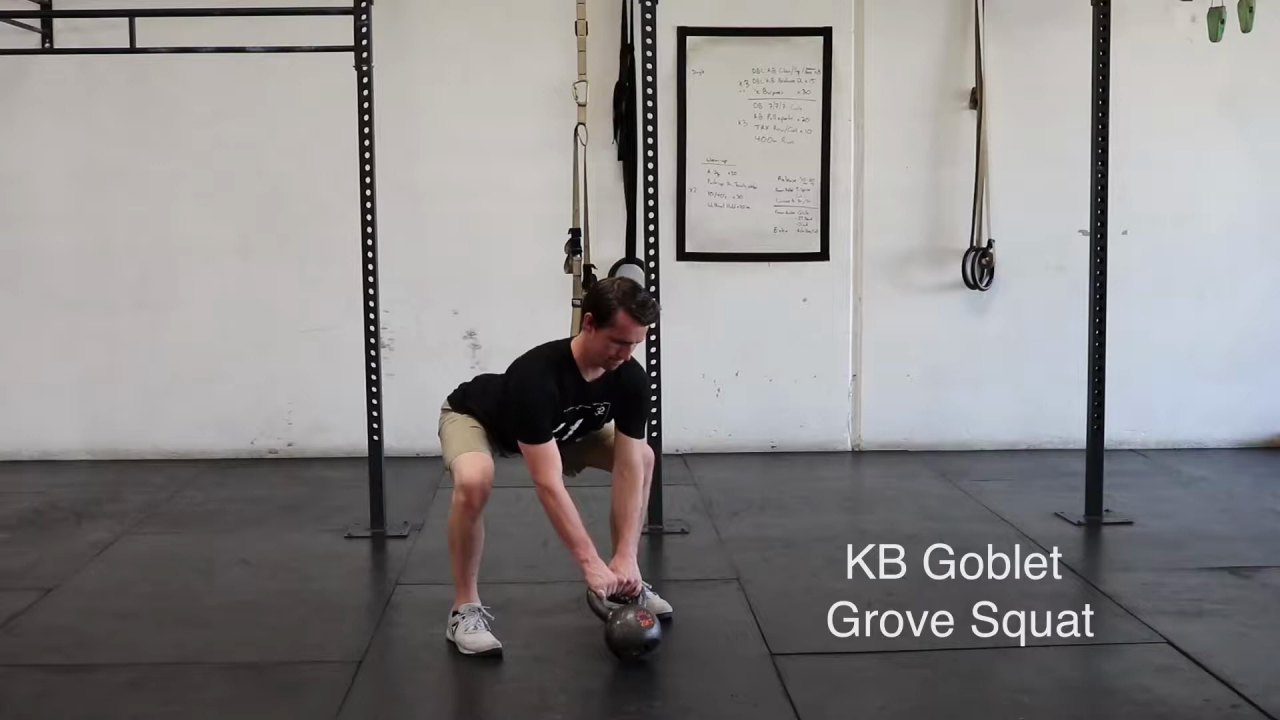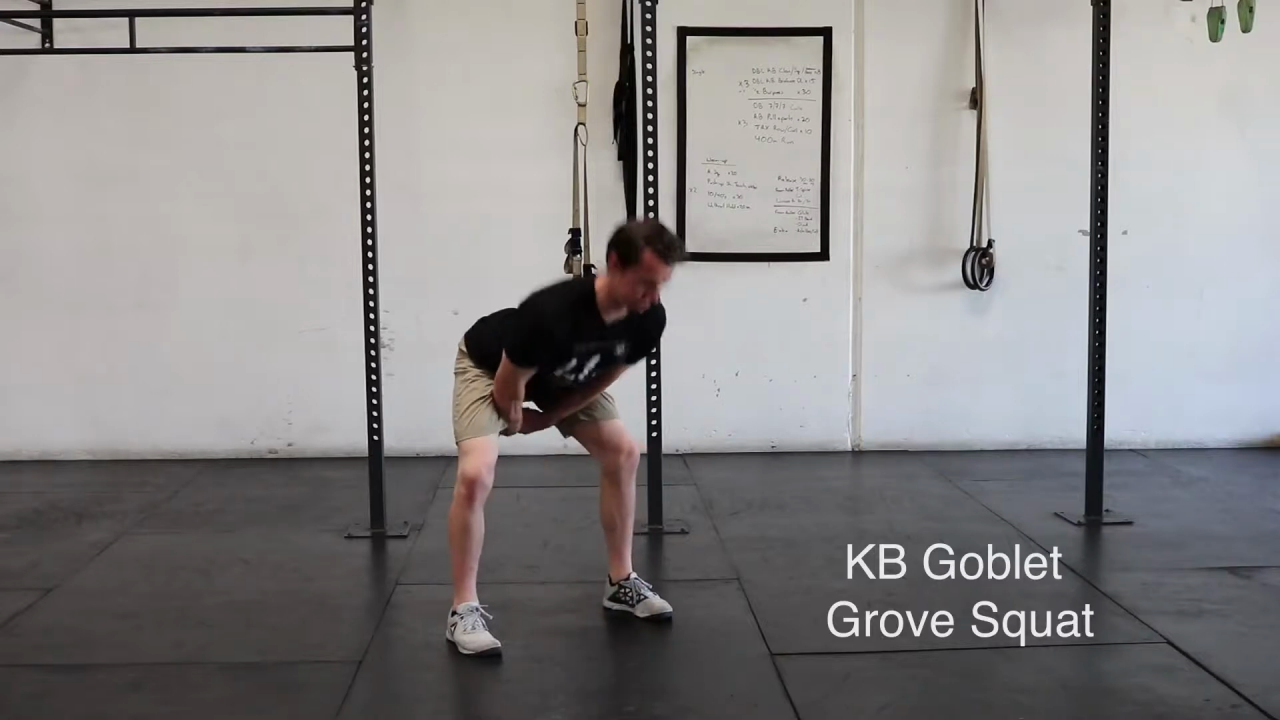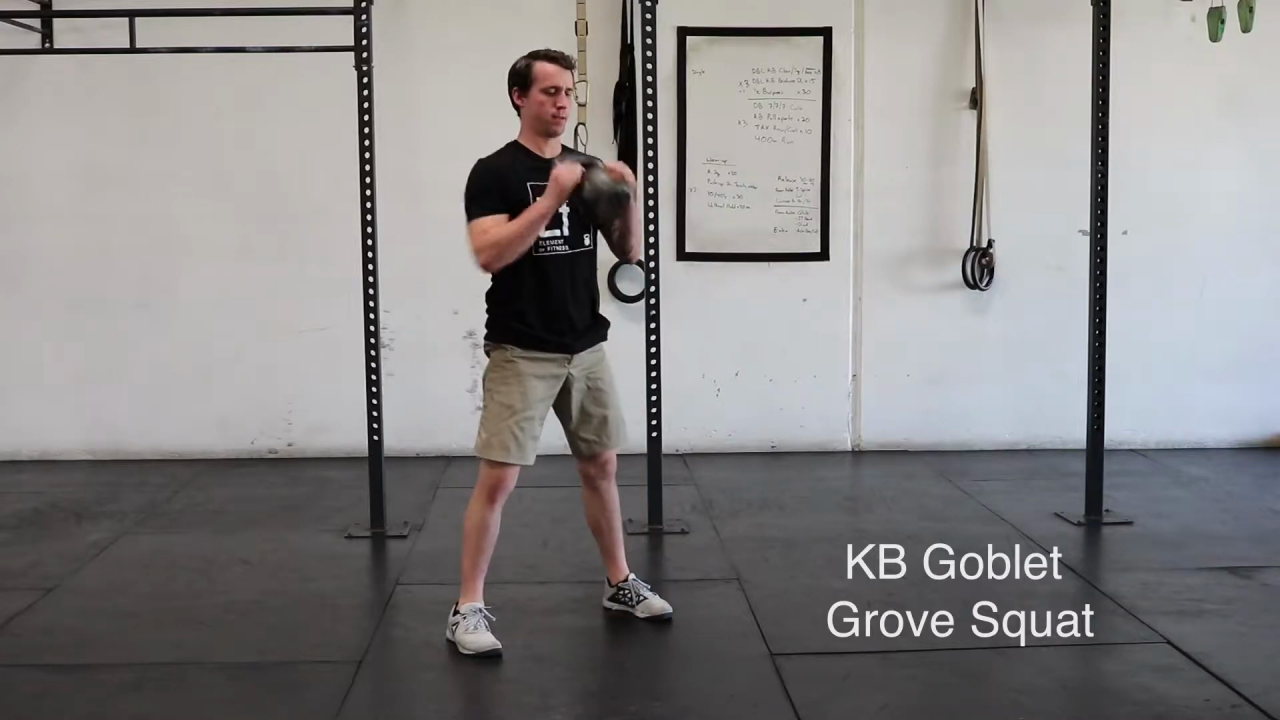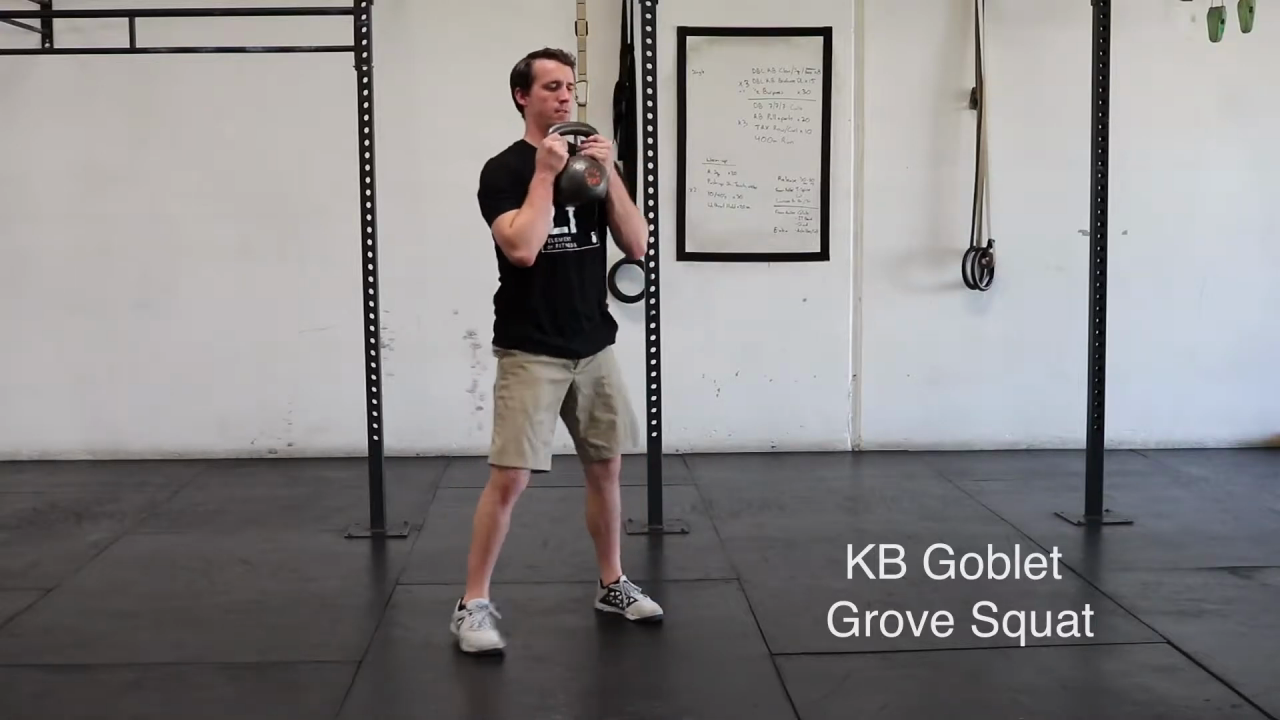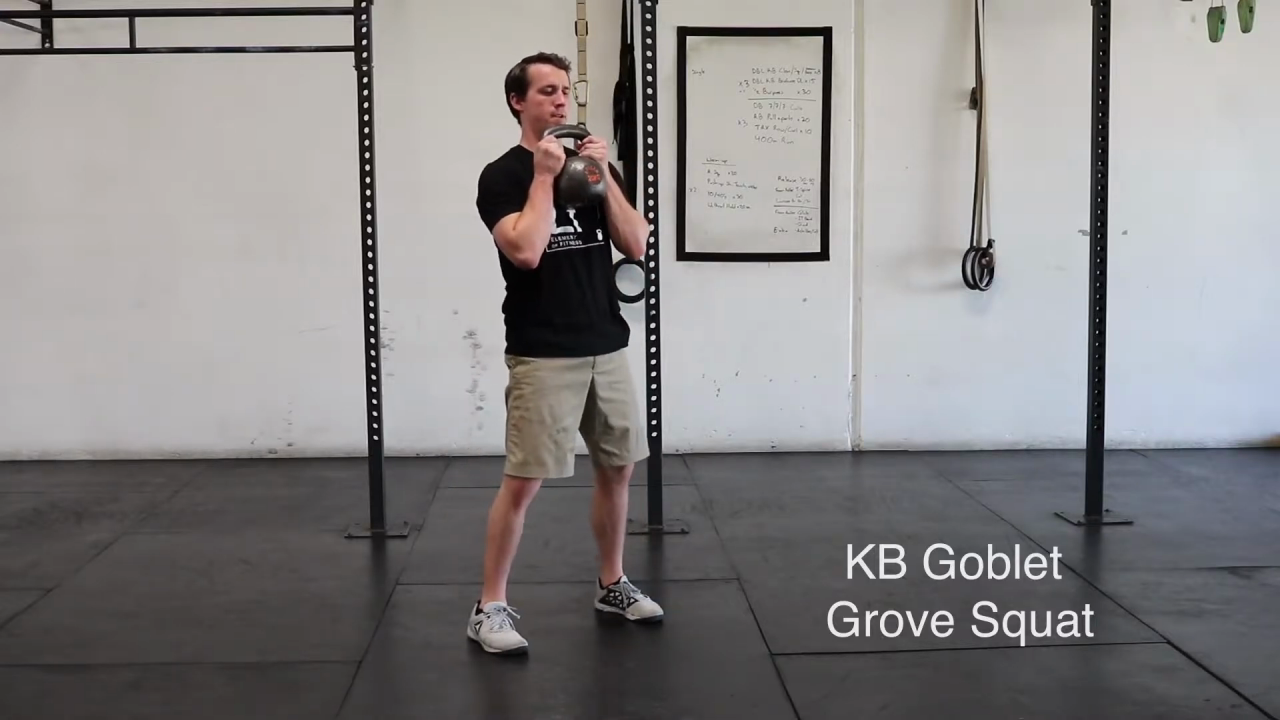
dt=0.7s
person 1, frame 1
left shoulder: (630, 379)
right shoulder: (535, 377)
left elbow: (628, 468)
right elbow: (549, 484)
left wrist: (625, 556)
right wrist: (590, 563)
right hip: (473, 417)
left knee: (644, 459)
right knee: (473, 482)
left ankle: (624, 581)
right ankle: (466, 609)
person 1, frame 2
left shoulder: (648, 320)
right shoulder: (549, 314)
left elbow: (604, 378)
right elbow: (509, 385)
left wrist: (545, 416)
right wrist: (515, 418)
right hip: (487, 366)
left knee: (624, 454)
right knee: (476, 476)
left ankle: (622, 583)
right ankle: (464, 610)
person 1, frame 3
left shoulder: (587, 166)
right shoulder: (495, 171)
left elbow: (629, 251)
right elbow: (489, 256)
left wrist: (625, 199)
right wrist: (549, 200)
left hip: (586, 346)
right hip: (521, 353)
left knee: (602, 467)
right knee: (497, 480)
left ankle: (620, 582)
right ankle: (468, 608)
person 1, frame 4
left shoulder: (595, 163)
right shoulder: (504, 170)
left elbow: (636, 245)
right elbow: (522, 249)
left wrist: (608, 172)
right wrist: (545, 172)
left hip: (593, 347)
right hip: (531, 351)
left knee: (606, 468)
right knee: (509, 479)
left ankle: (611, 584)
right ankle: (473, 604)
person 1, frame 5
left shoulder: (596, 164)
right shoulder: (503, 175)
left elbow: (636, 245)
right elbow: (525, 251)
left wrist: (603, 175)
right wrist: (544, 176)
left hip: (608, 349)
right hip: (543, 356)
left knee: (617, 471)
right knee: (522, 483)
left ankle: (612, 584)
right ankle: (489, 607)
